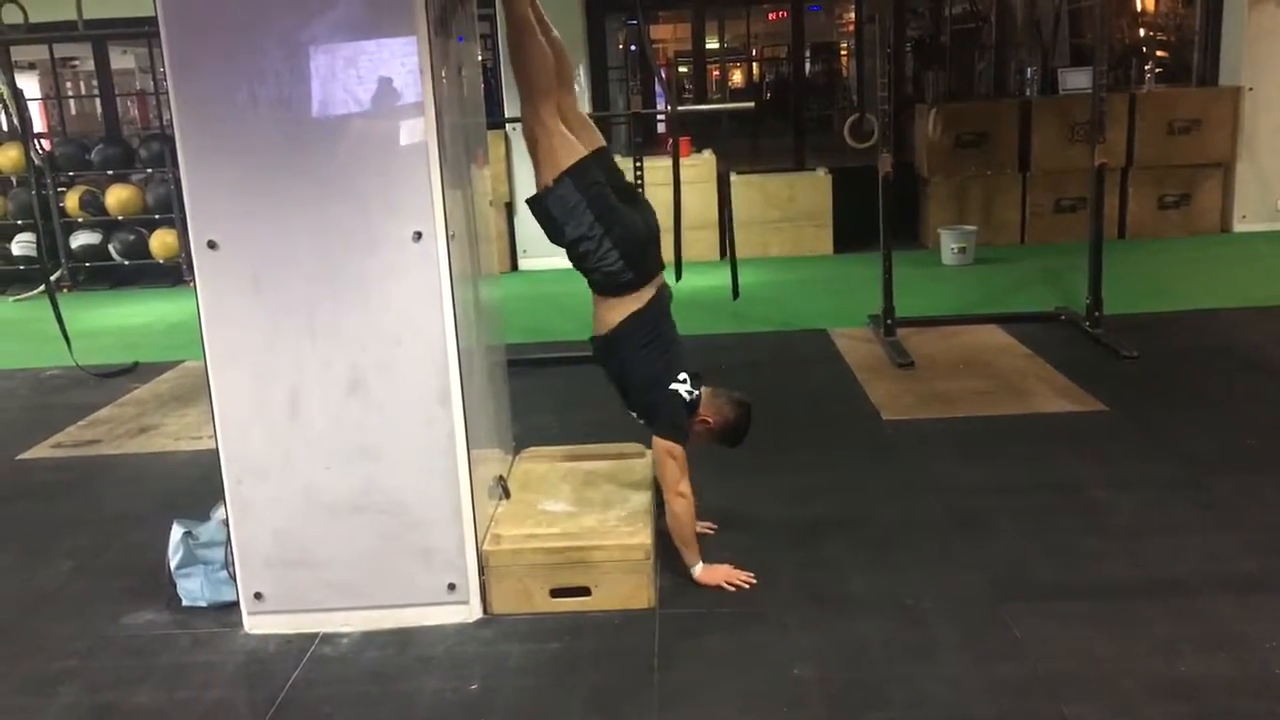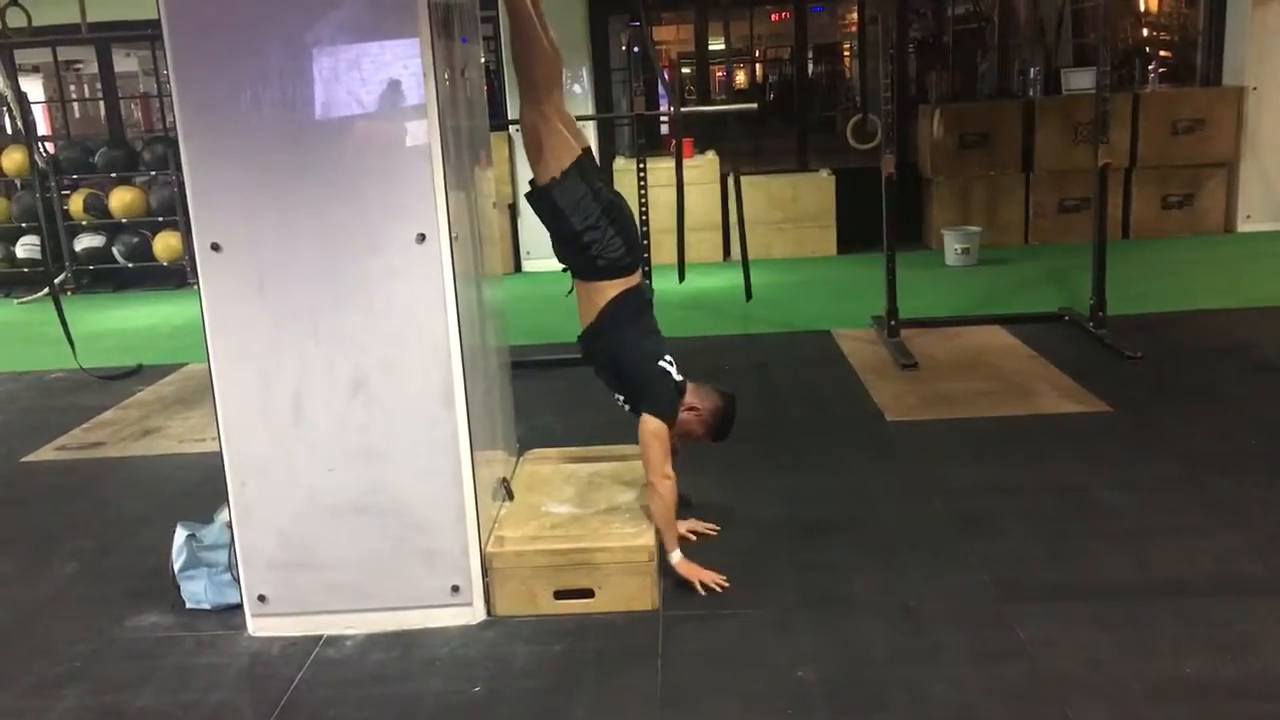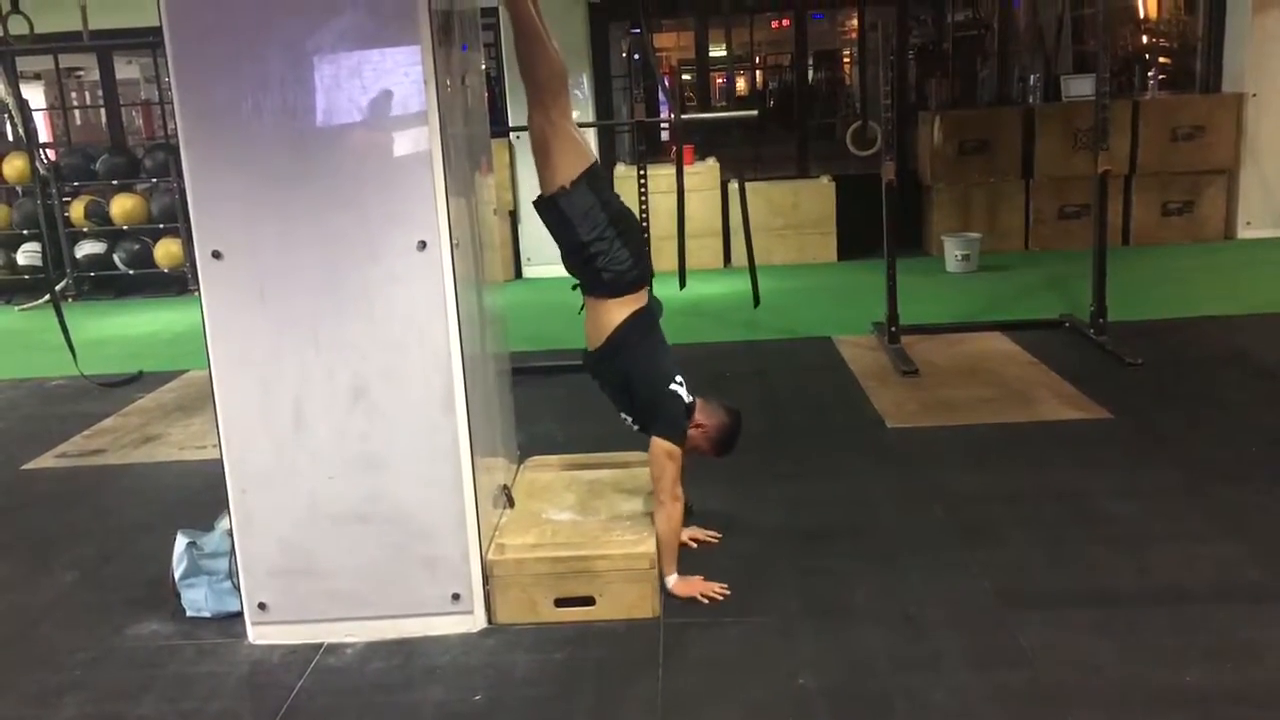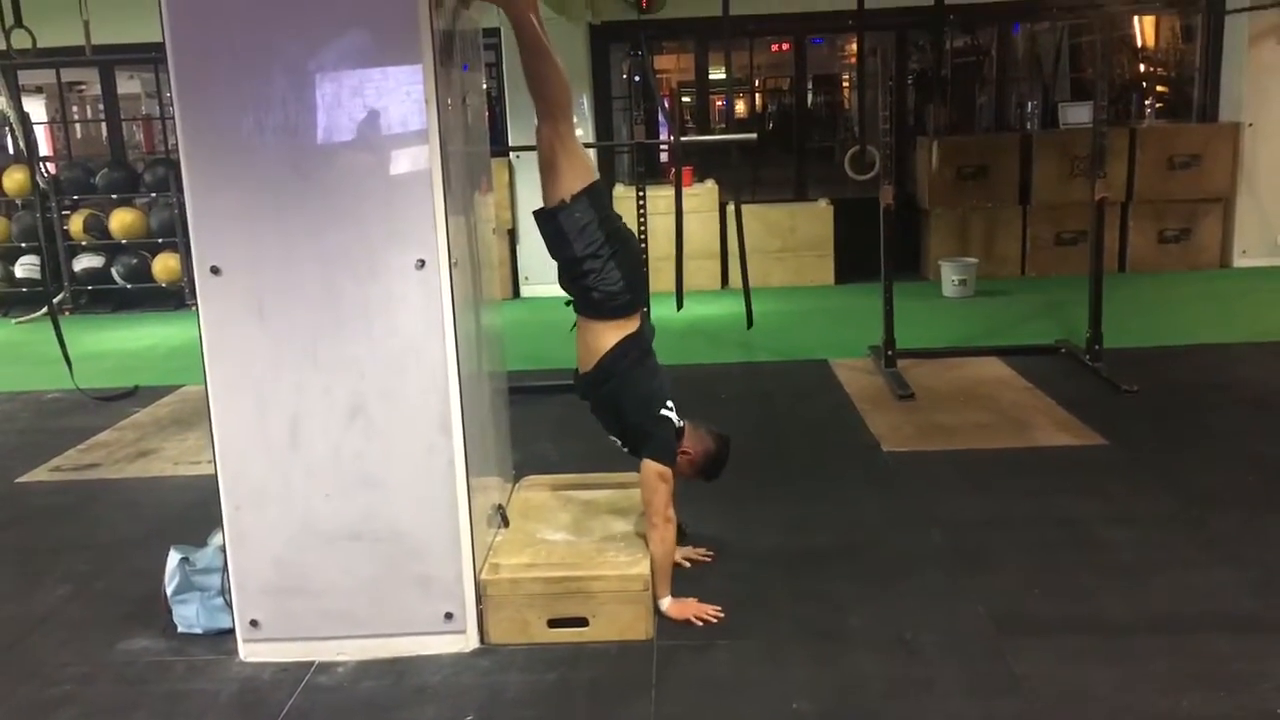
dt=0.4s
person 1, frame 1
left shoulder: (679, 392)
right shoulder: (672, 400)
right elbow: (677, 491)
left wrist: (683, 519)
right wrist: (698, 566)
left hip: (627, 243)
right hip: (618, 252)
left knee: (561, 106)
right knee: (545, 115)
person 1, frame 2
left shoulder: (662, 386)
right shoulder: (661, 391)
left elbow: (659, 477)
right elbow: (660, 477)
left wrist: (672, 521)
right wrist: (676, 556)
left hip: (604, 246)
right hip: (602, 250)
left knee: (548, 108)
right knee: (543, 112)
person 1, frame 3
left shoulder: (673, 405)
right shoulder: (670, 411)
left elbow: (667, 496)
right elbow: (668, 497)
left wrist: (675, 530)
right wrist: (673, 577)
left hip: (615, 260)
right hip: (612, 264)
left knee: (553, 114)
right knee: (548, 117)
person 1, frame 4
left shoulder: (660, 425)
right shoulder: (660, 432)
left elbow: (658, 517)
right elbow: (660, 518)
left wrist: (669, 549)
right wrist: (667, 599)
left hip: (611, 281)
right hip: (606, 283)
left knee: (557, 133)
right knee: (556, 133)
